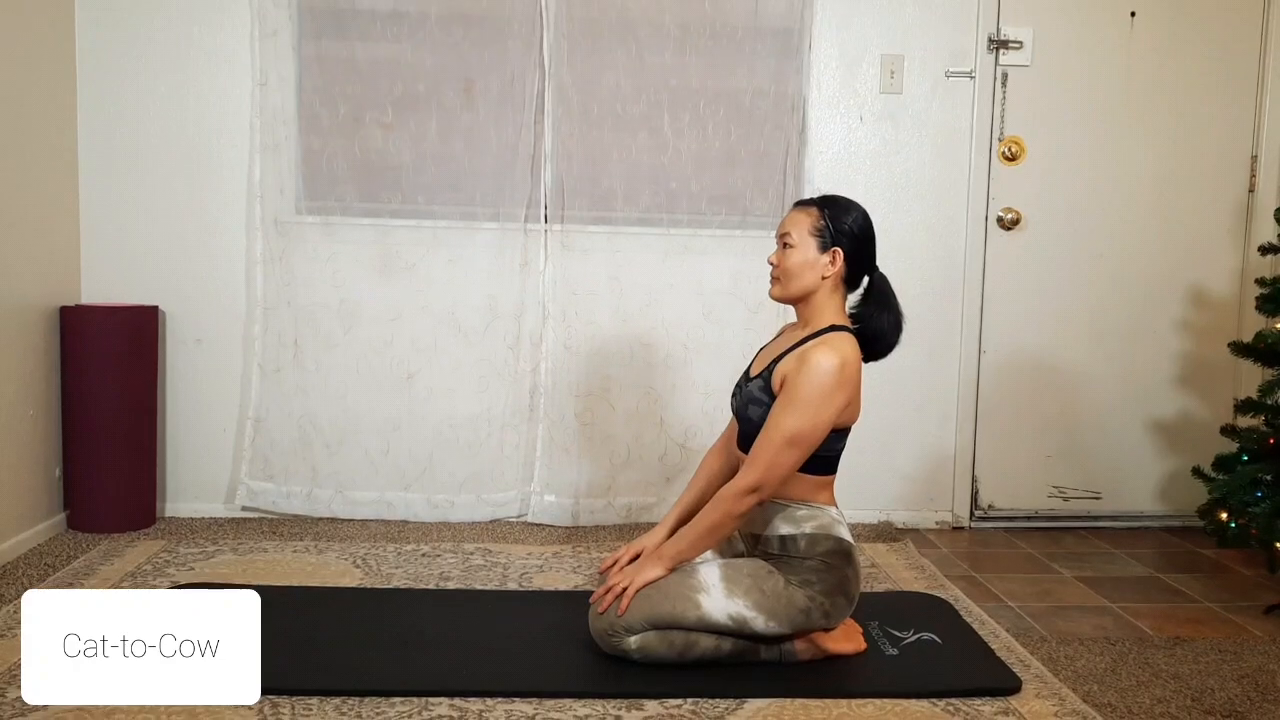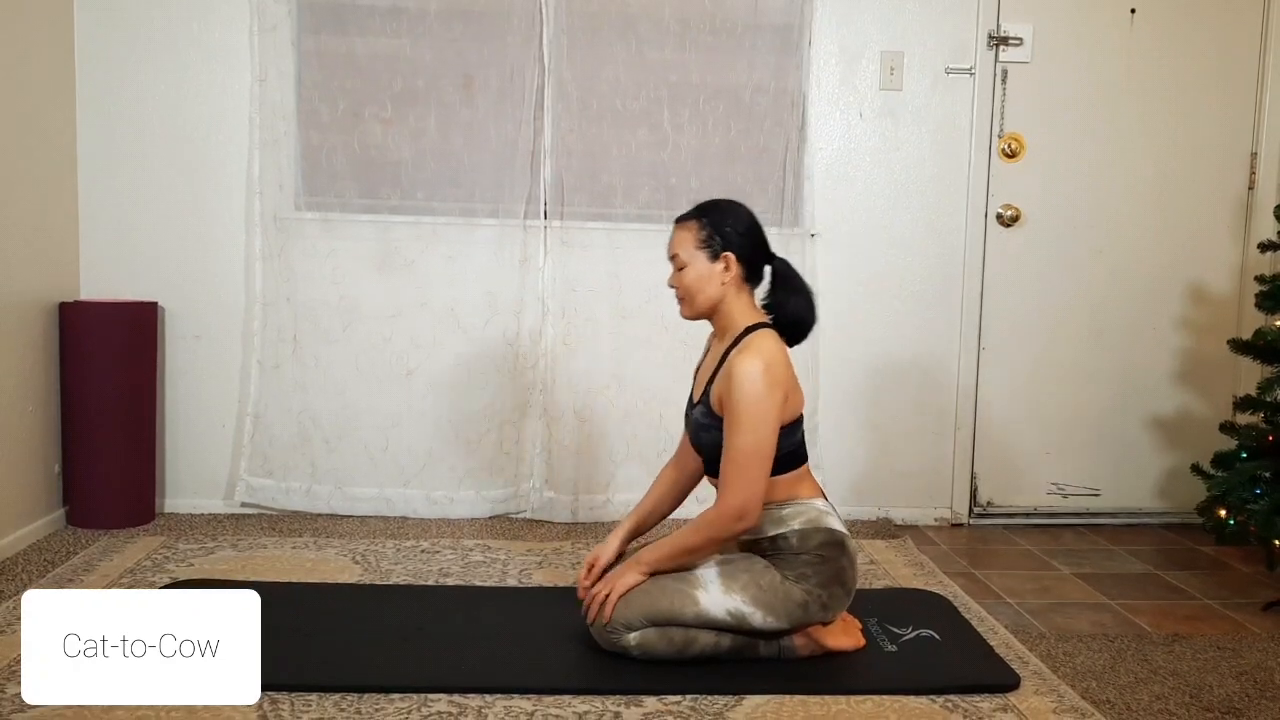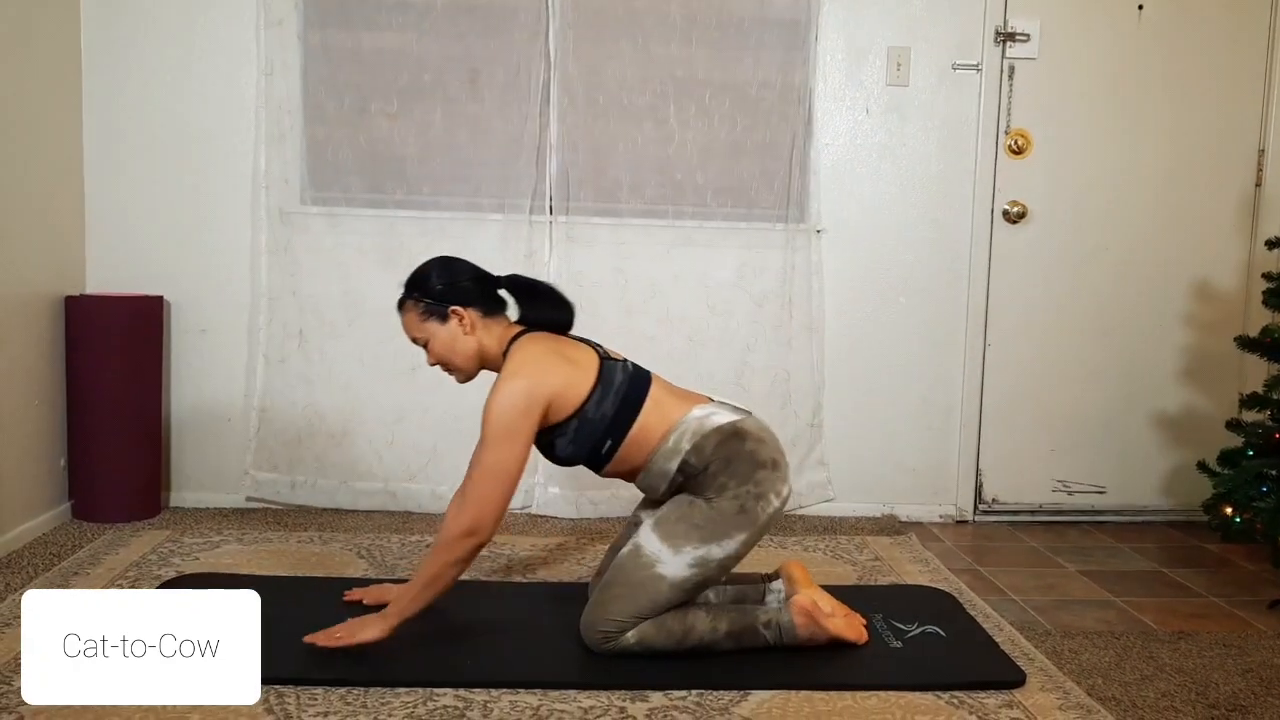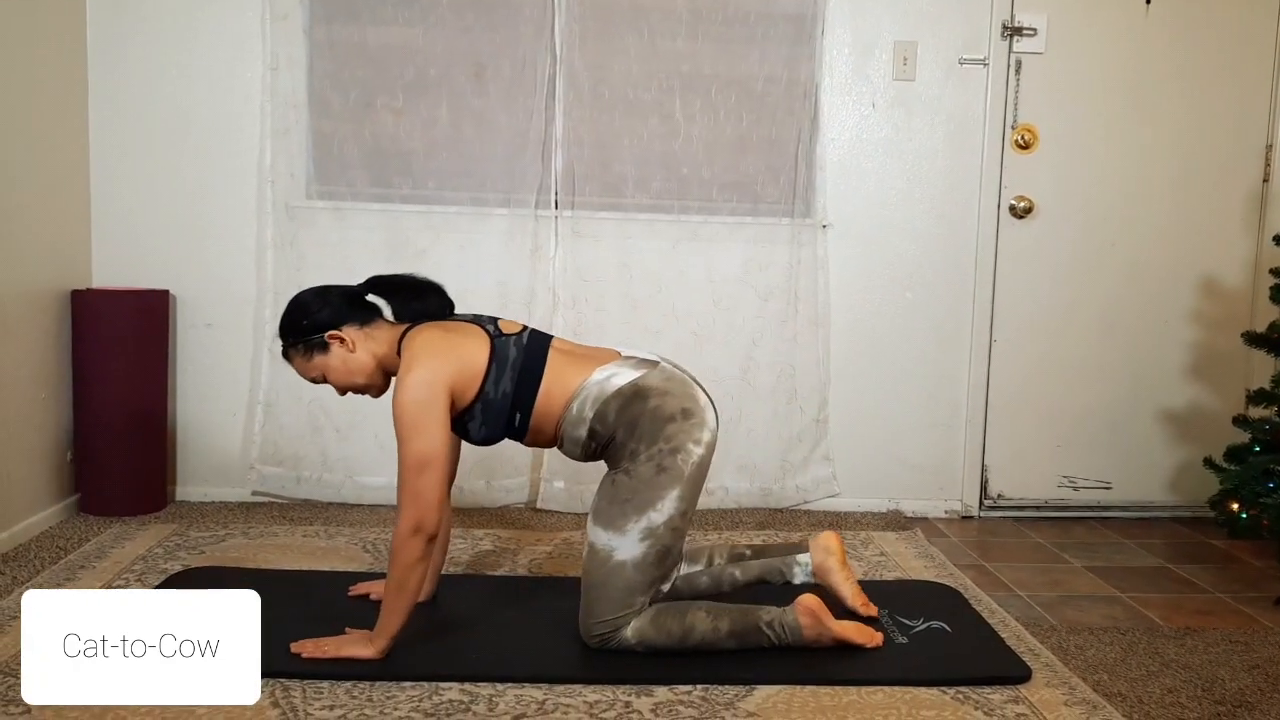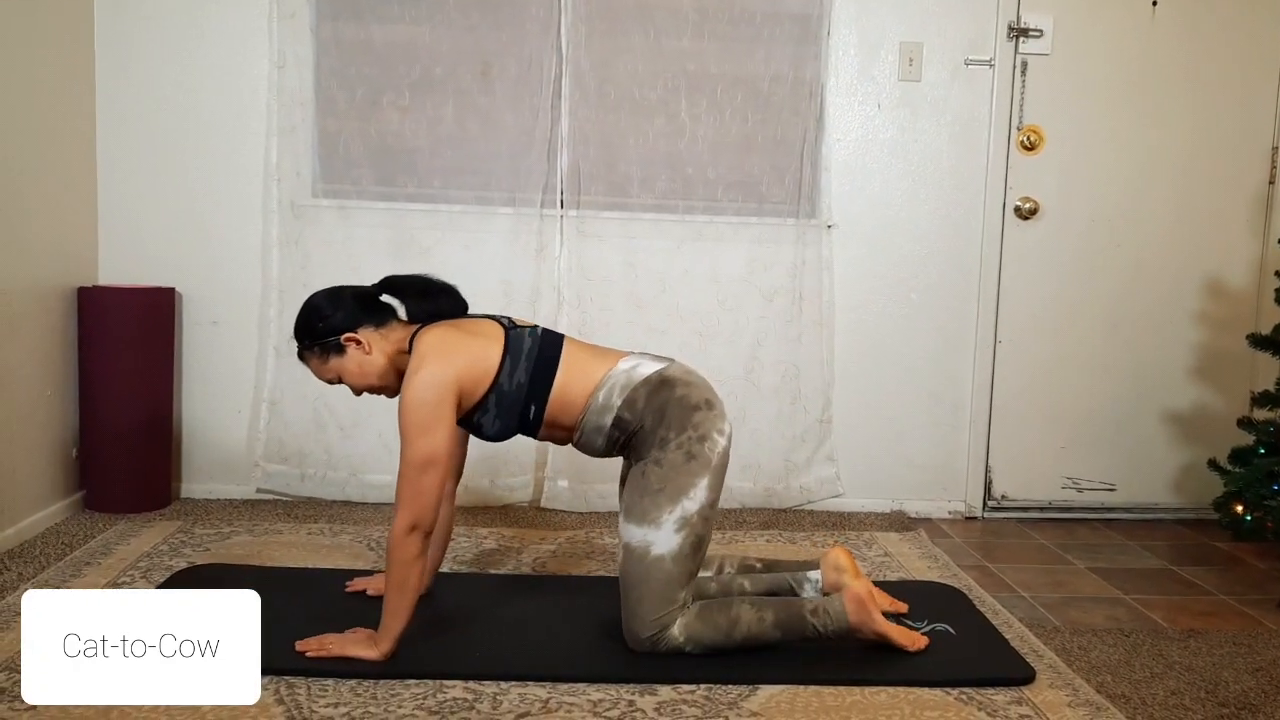
dt=1s
person 1, frame 1
left shoulder: (828, 359)
right shoulder: (793, 338)
left elbow: (752, 485)
right elbow: (729, 448)
left wrist: (662, 559)
right wrist: (663, 531)
left hip: (805, 567)
right hip: (758, 538)
left knee: (614, 620)
right knee: (615, 586)
left ankle: (802, 639)
right ankle: (797, 625)
person 1, frame 2
left shoulder: (753, 364)
right shoulder: (722, 345)
left elbow: (737, 512)
right elbow: (687, 462)
left wrist: (639, 565)
right wrist: (621, 538)
left hip: (801, 563)
right hip: (762, 545)
left knee: (614, 618)
right knee: (607, 587)
left ankle: (797, 636)
right ankle: (792, 618)
person 1, frame 3
left shoulder: (520, 383)
right shoulder: (525, 364)
left elbow: (473, 528)
right elbow: (469, 498)
left wrist: (387, 619)
right wrist: (411, 587)
left hip: (732, 472)
right hip: (706, 469)
left knee: (605, 629)
right knee: (616, 592)
left ankle: (792, 619)
right ankle: (779, 587)
person 1, frame 4
left shoulder: (419, 375)
right shoulder: (437, 345)
left elbow: (419, 524)
right elbow: (440, 494)
left wrist: (378, 639)
right wrist: (420, 584)
left hip: (656, 426)
right hip: (667, 398)
left knee: (609, 627)
right knee: (653, 576)
left ankle: (798, 623)
right ankle: (808, 558)
person 1, frame 5
left shoulder: (427, 372)
right shoulder: (443, 351)
left elbow: (414, 520)
right elbow: (444, 491)
left wrist: (383, 641)
right wrist: (414, 581)
left hip: (675, 420)
right hip: (666, 413)
left knee: (653, 629)
right knee: (665, 576)
left ankle: (844, 612)
right ankle: (821, 573)
